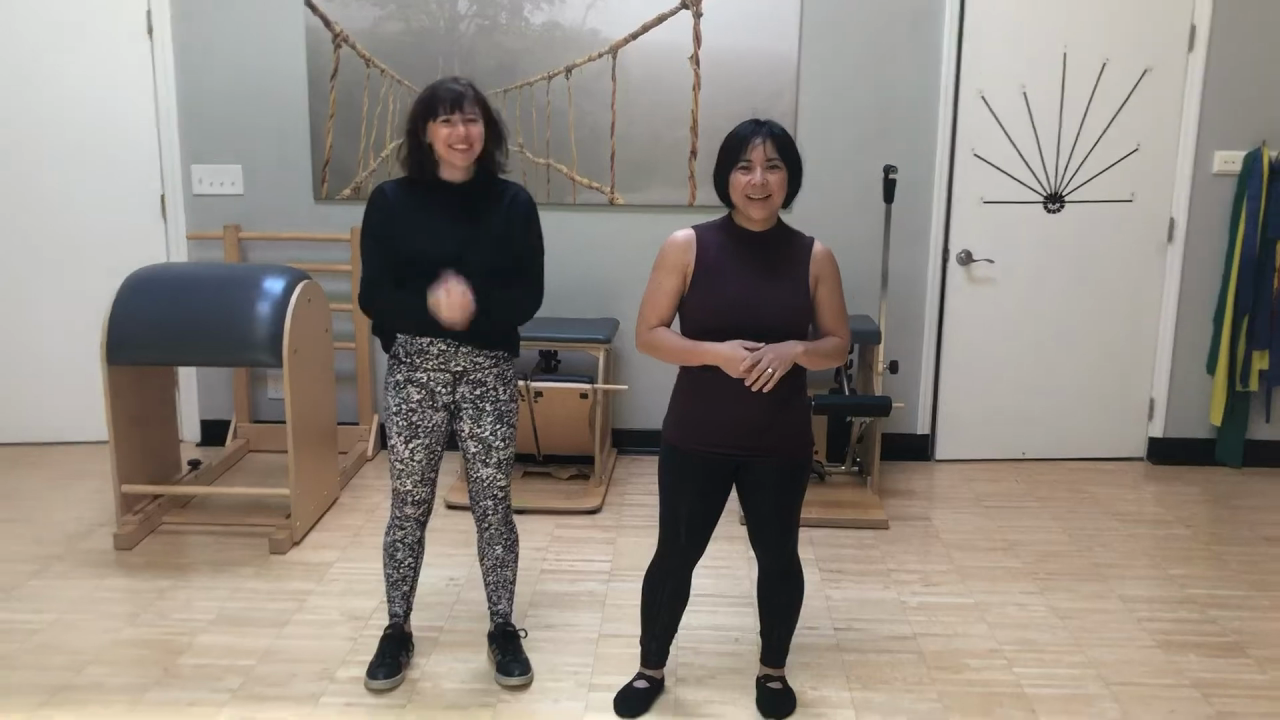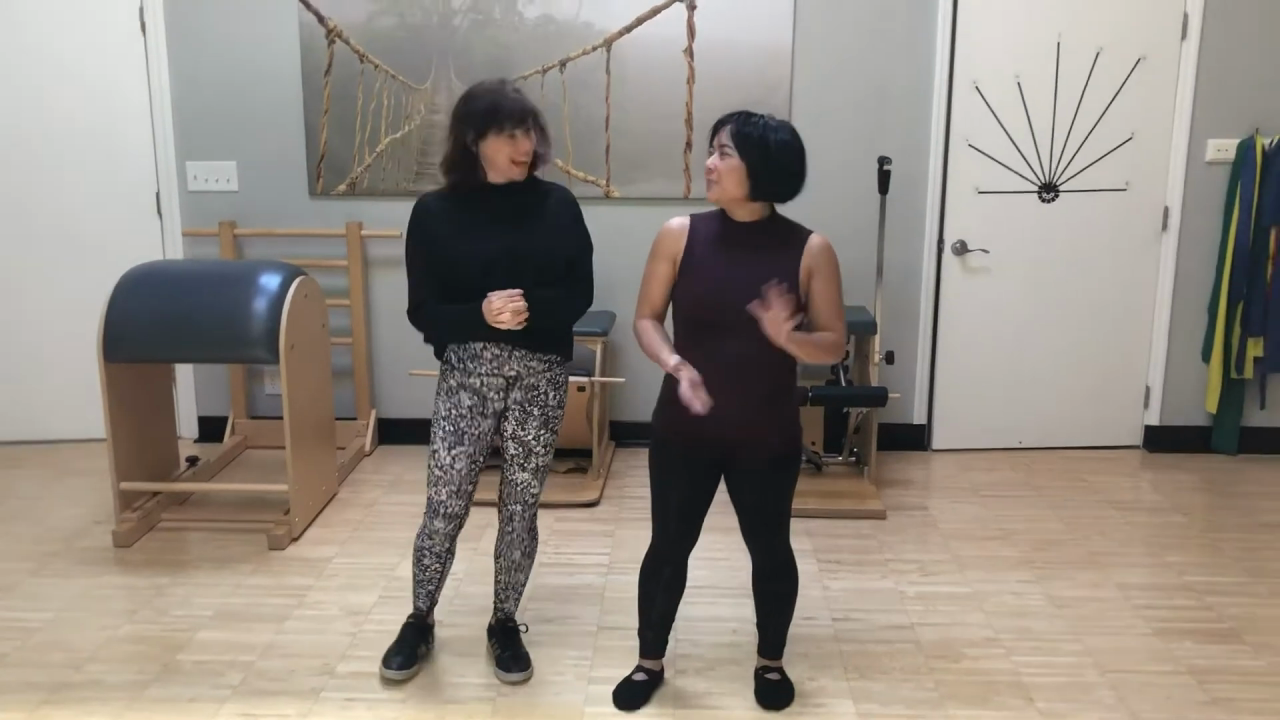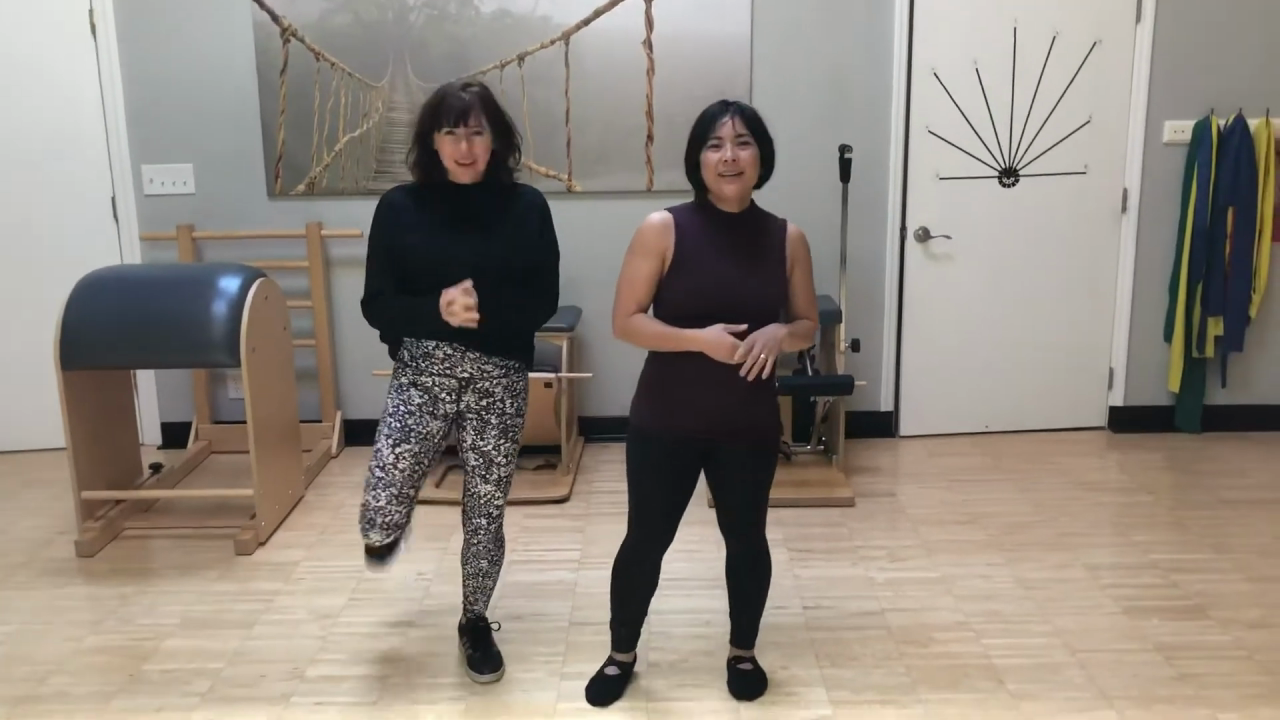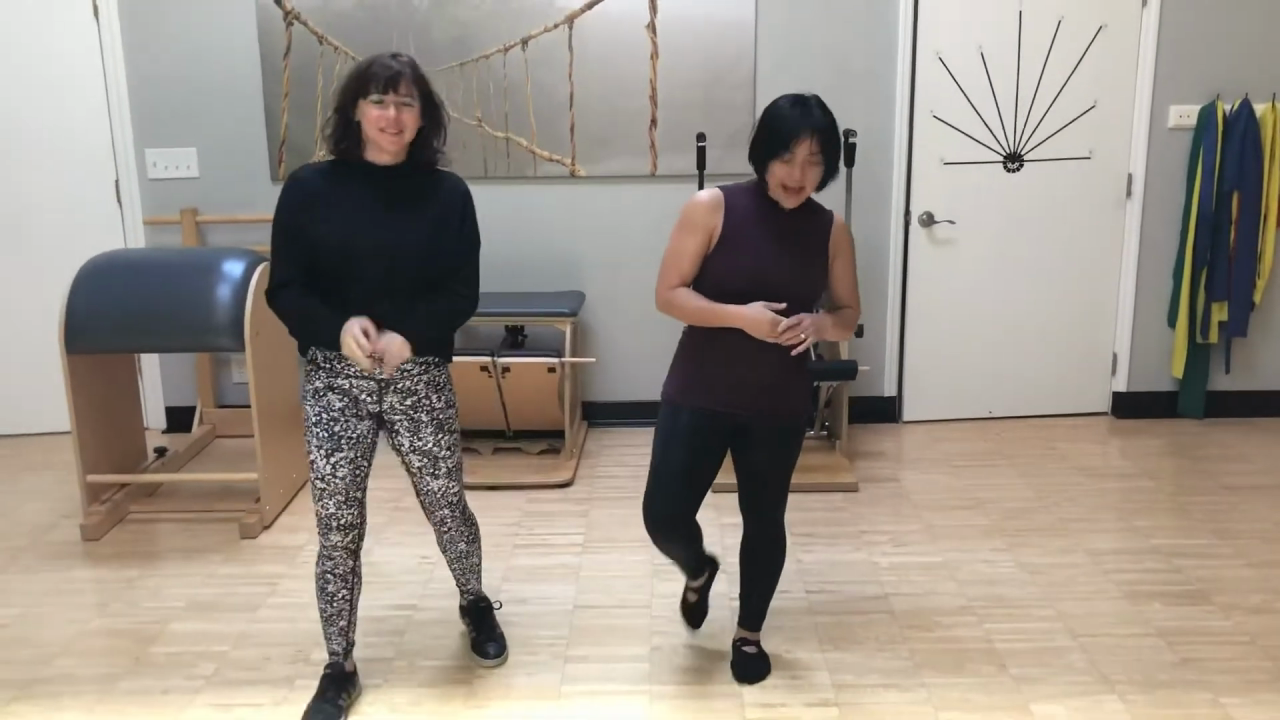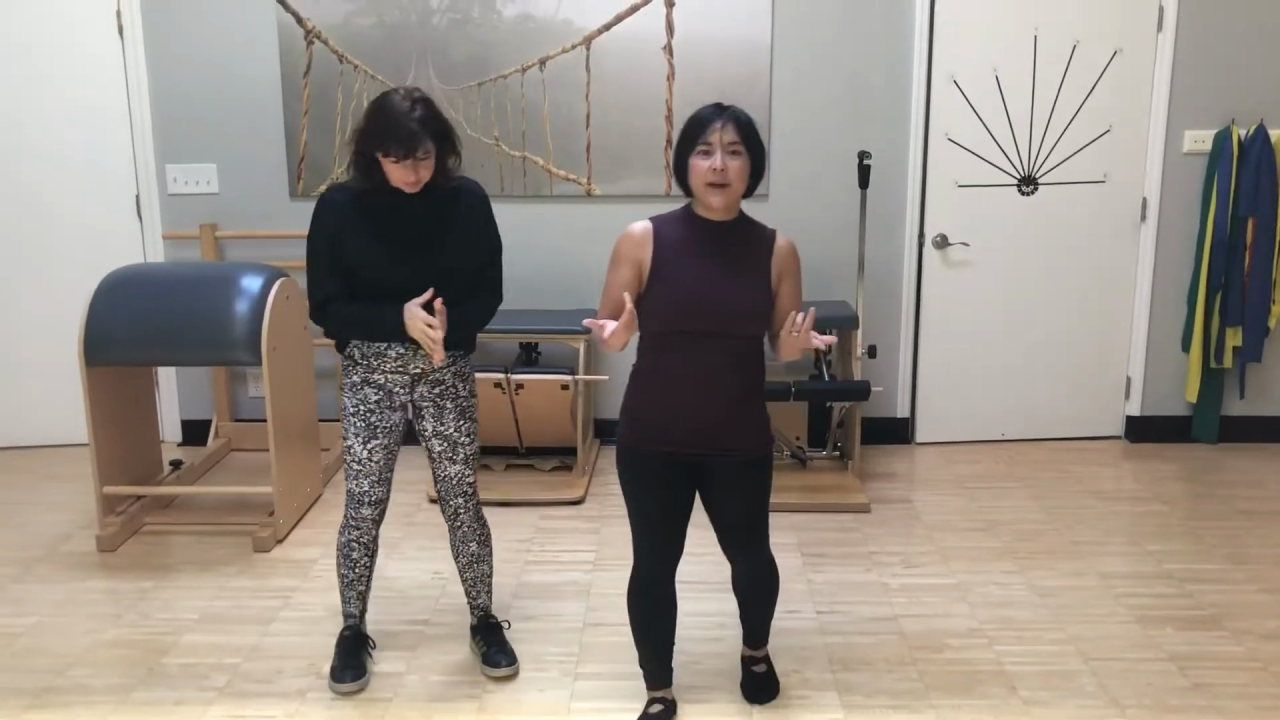
dt=1s
person 1, frame 1
left shoulder: (512, 202)
right shoulder: (391, 201)
left elbow: (529, 297)
right elbow: (373, 298)
left wrist: (478, 300)
right wrist: (428, 301)
left hip: (488, 369)
right hip: (414, 367)
left knee: (493, 504)
right knee: (409, 505)
left ankle: (503, 628)
right ankle: (397, 630)
person 1, frame 2
left shoulder: (557, 204)
right shoulder: (436, 212)
left elbow: (579, 294)
right elbow: (423, 310)
left wrist: (530, 305)
right wrist: (481, 313)
left hip: (540, 374)
right hip: (468, 373)
left knee: (520, 507)
right knee: (445, 507)
left ankle: (504, 623)
right ankle: (420, 621)
person 1, frame 3
left shoulder: (526, 207)
right shoulder: (400, 207)
left elbow: (543, 302)
right elbow: (377, 305)
left wrist: (483, 306)
right wrist: (438, 309)
left hip: (498, 378)
right hip: (421, 373)
left knee: (484, 514)
right knee: (381, 515)
left ankle: (475, 623)
right ankle: (387, 536)
person 1, frame 4
left shoulder: (446, 194)
right shoulder: (309, 188)
left elbow: (461, 296)
right elbow: (284, 291)
left wrist: (409, 335)
right wrist: (339, 329)
left hip: (420, 376)
right hip: (333, 379)
left knee: (447, 506)
right knee: (338, 528)
left ankle: (475, 603)
person 1, frame 5
left shoulder: (467, 201)
right shoulder: (340, 207)
left elbow: (488, 295)
right elbow: (326, 307)
left wrist: (446, 323)
right wrist: (399, 319)
left hip: (447, 371)
right hip: (370, 373)
left knee: (461, 501)
right knee: (363, 507)
left ankle: (484, 621)
right ankle: (352, 630)
person 2, frame 1
left shoulder: (813, 256)
right shoulder: (687, 246)
left elbow: (838, 344)
right elbow: (648, 334)
left wrist: (795, 350)
right wrist: (716, 352)
left hip: (781, 443)
right hip: (695, 439)
left knee: (778, 556)
right knee: (675, 555)
left ankle: (773, 670)
right ankle: (650, 669)
person 2, frame 2
left shoulder: (809, 249)
right shoulder: (680, 234)
left elbow: (832, 347)
right elbow: (647, 317)
left wrist: (787, 335)
right wrist: (672, 362)
left hip: (768, 437)
right hip: (684, 430)
left knee: (770, 549)
right knee: (669, 546)
left ankle: (770, 662)
right ankle: (650, 661)
person 2, frame 3
left shoulder: (785, 238)
right shoulder: (663, 229)
left elbow: (808, 324)
right elbow: (625, 321)
left wrist: (780, 333)
right wrist: (700, 338)
left hip: (750, 424)
right hip: (665, 422)
left knee: (746, 539)
right knee: (645, 541)
left ankle: (743, 651)
right ankle: (621, 654)
person 2, frame 4
left shoulder: (831, 230)
right shoulder: (711, 207)
left elbow: (849, 313)
right elbow: (668, 294)
left wrist: (820, 324)
right wrist: (740, 316)
left hip: (779, 406)
right hip: (698, 394)
left knee: (764, 521)
right knee: (664, 513)
left ankle: (748, 633)
right ankle: (699, 570)
person 2, frame 5
left shoulder: (776, 250)
right shoulder: (642, 239)
left elbow: (783, 344)
right elbow: (609, 325)
left wrist: (798, 342)
right wrist: (615, 334)
left hip: (740, 441)
right hip: (652, 438)
left knee: (750, 555)
right knee: (654, 564)
left ankle: (756, 651)
